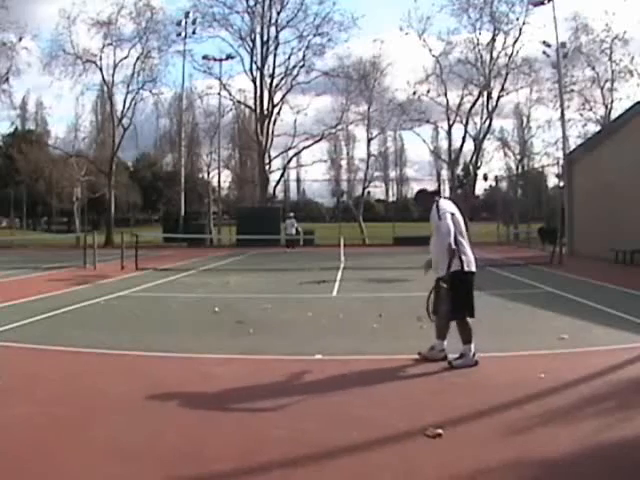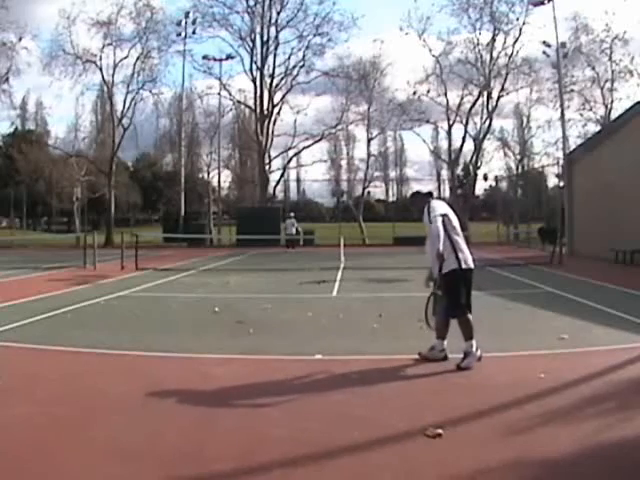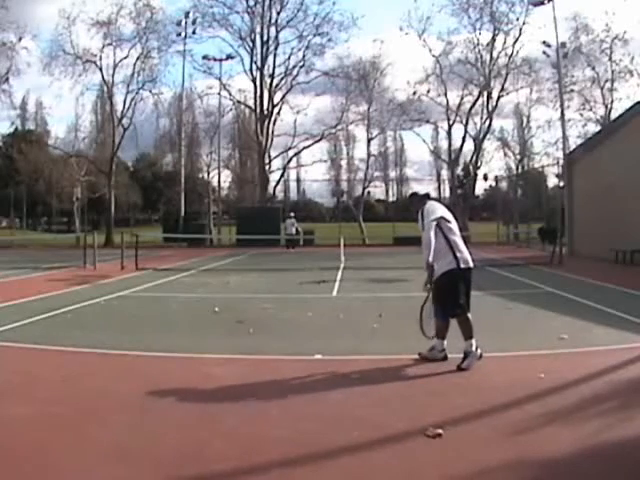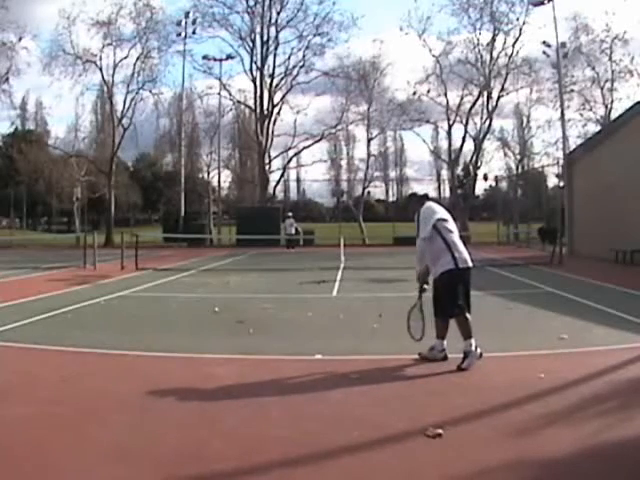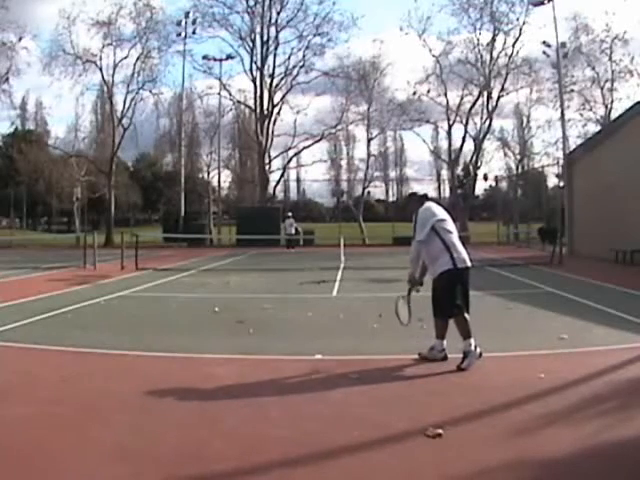
dt=0.2s
person 1, frame 1
left shoulder: (440, 205)
right shoulder: (441, 208)
left elbow: (446, 224)
left wrist: (449, 244)
right wrist: (434, 260)
left hip: (457, 268)
right hip: (447, 269)
left knee: (459, 312)
right knee: (442, 310)
left ankle: (468, 353)
right ankle: (439, 349)
person 1, frame 2
left shoulder: (432, 206)
right shoulder: (435, 208)
left elbow: (436, 226)
left wrist: (438, 250)
right wrist: (432, 271)
left hip: (455, 266)
right hip: (448, 267)
left knee: (459, 309)
right knee: (442, 310)
left ankle: (471, 349)
right ankle: (439, 348)
person 1, frame 3
left shoulder: (428, 208)
right shoulder: (432, 210)
left elbow: (428, 233)
left wrist: (428, 261)
right wrist: (431, 275)
left hip: (454, 266)
right hip: (445, 268)
left knee: (458, 308)
right knee: (441, 309)
left ankle: (472, 349)
right ankle: (439, 348)
person 1, frame 4
left shoulder: (426, 210)
right shoulder: (431, 212)
left elbow: (422, 241)
right elbow: (432, 249)
left wrist: (420, 269)
right wrist: (426, 274)
left hip: (453, 266)
right hip: (444, 268)
left knee: (457, 308)
right knee: (440, 309)
left ankle: (471, 348)
right ankle: (439, 348)
person 1, frame 5
left shoulder: (424, 211)
right shoulder: (430, 213)
left elbow: (417, 243)
right elbow: (427, 250)
left wrist: (412, 272)
right wrist: (420, 276)
left hip: (452, 266)
right hip: (444, 268)
left knee: (456, 308)
right knee: (440, 309)
left ankle: (471, 348)
right ankle: (439, 348)
